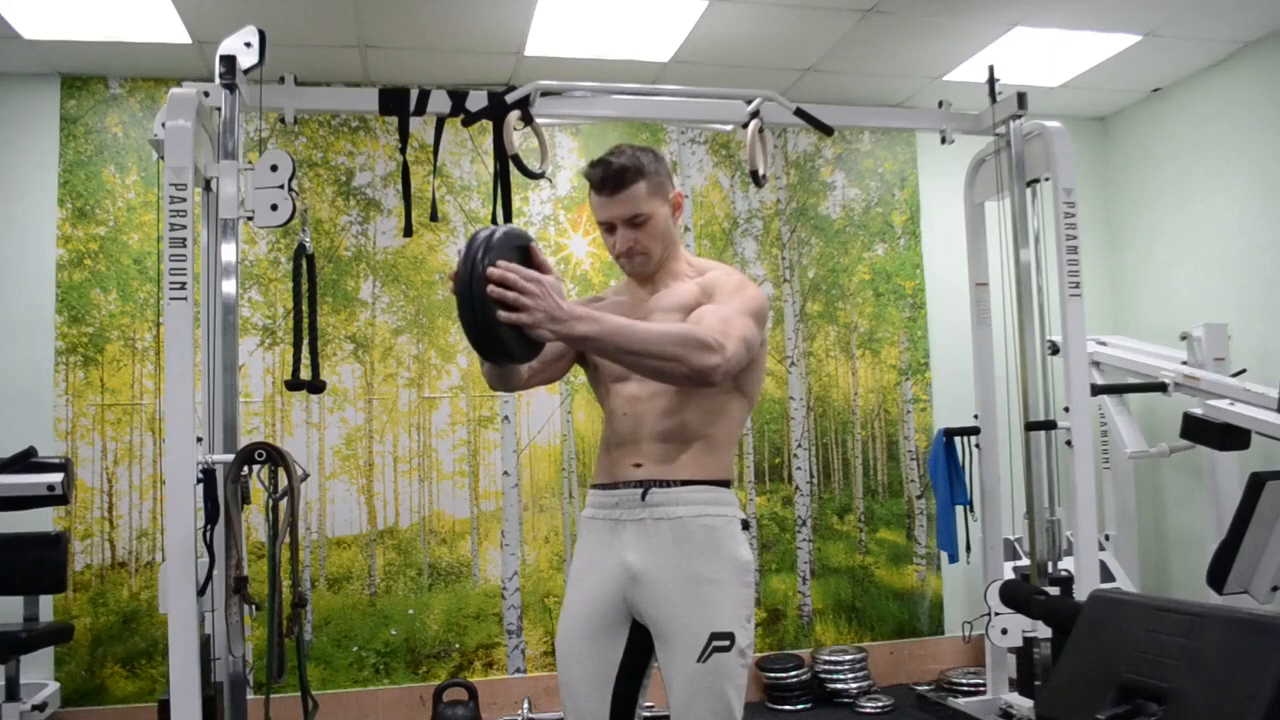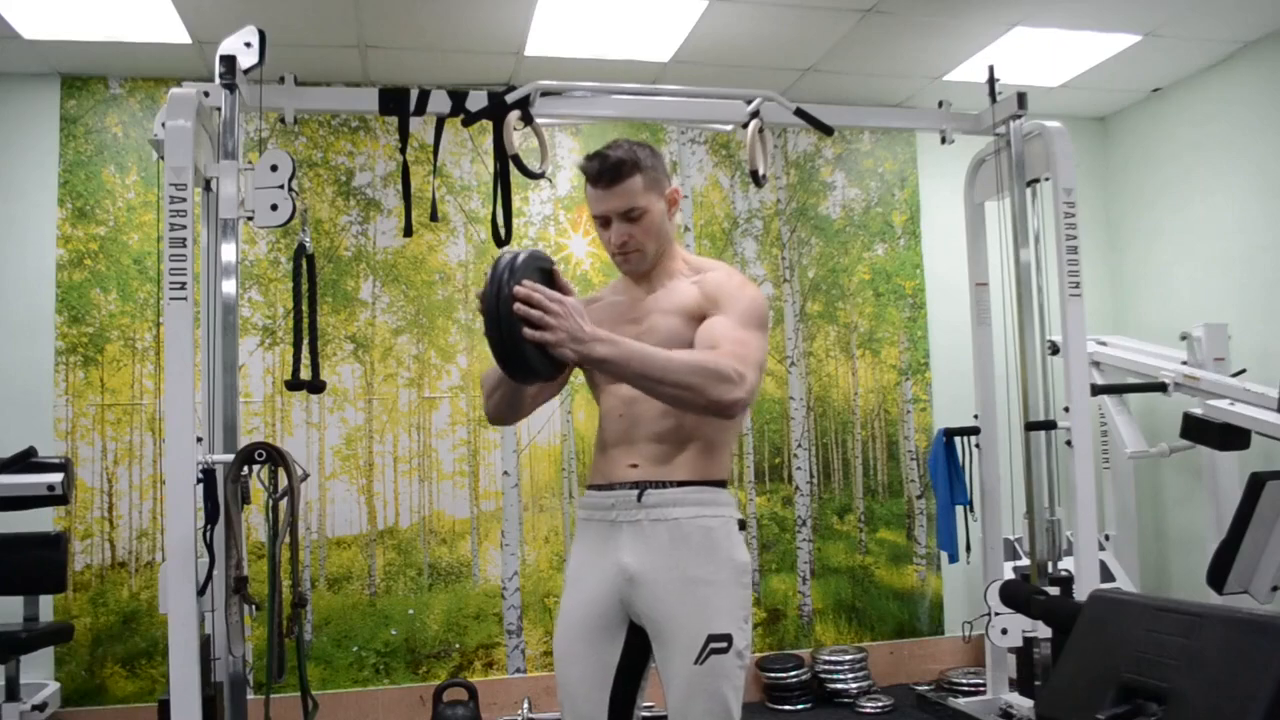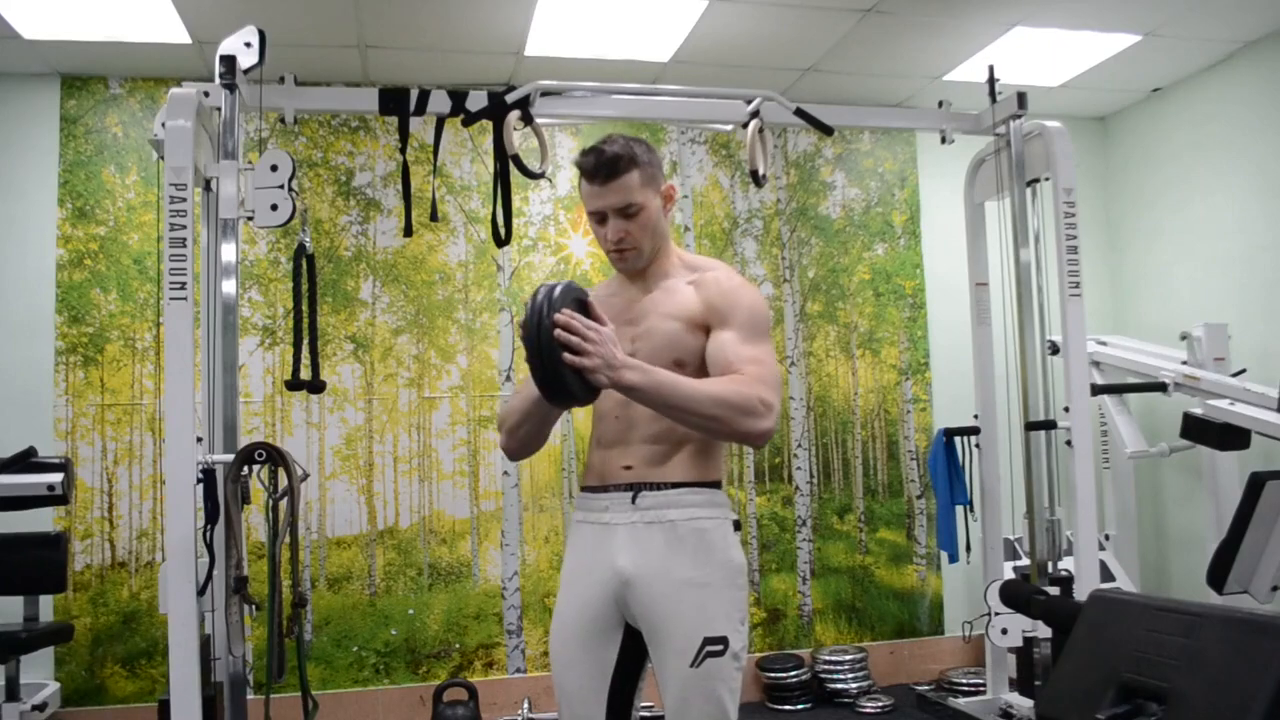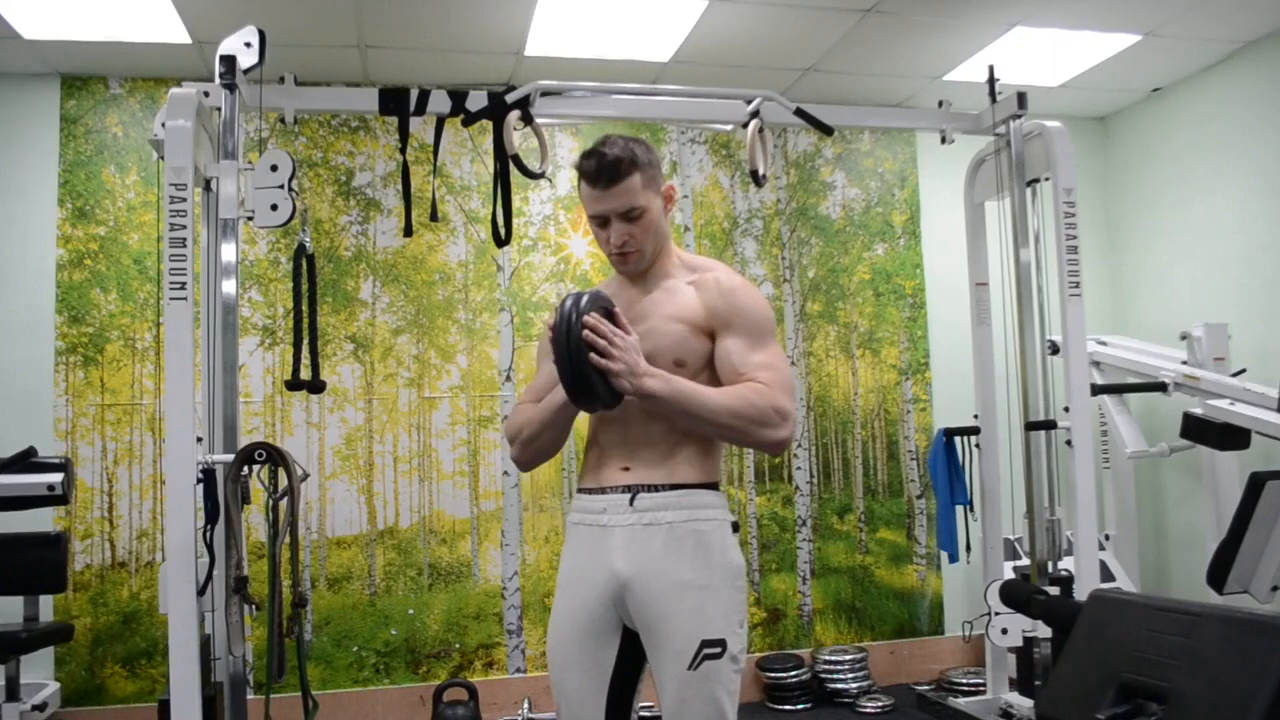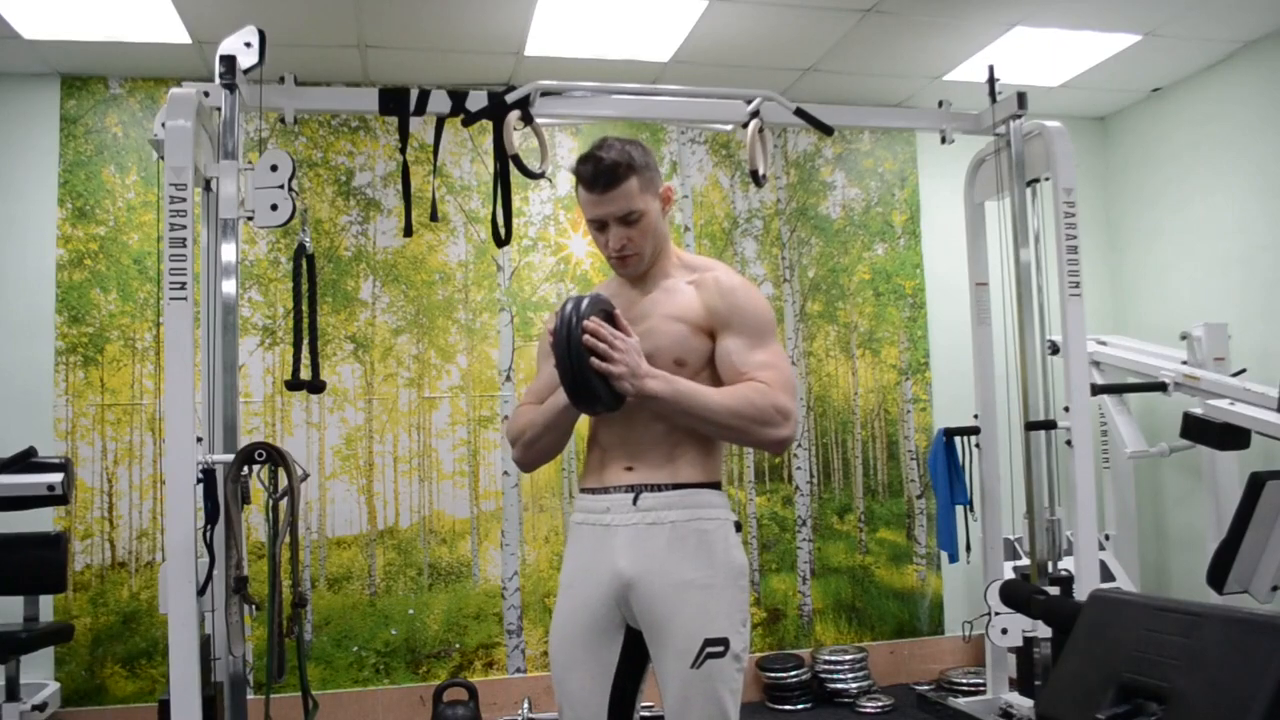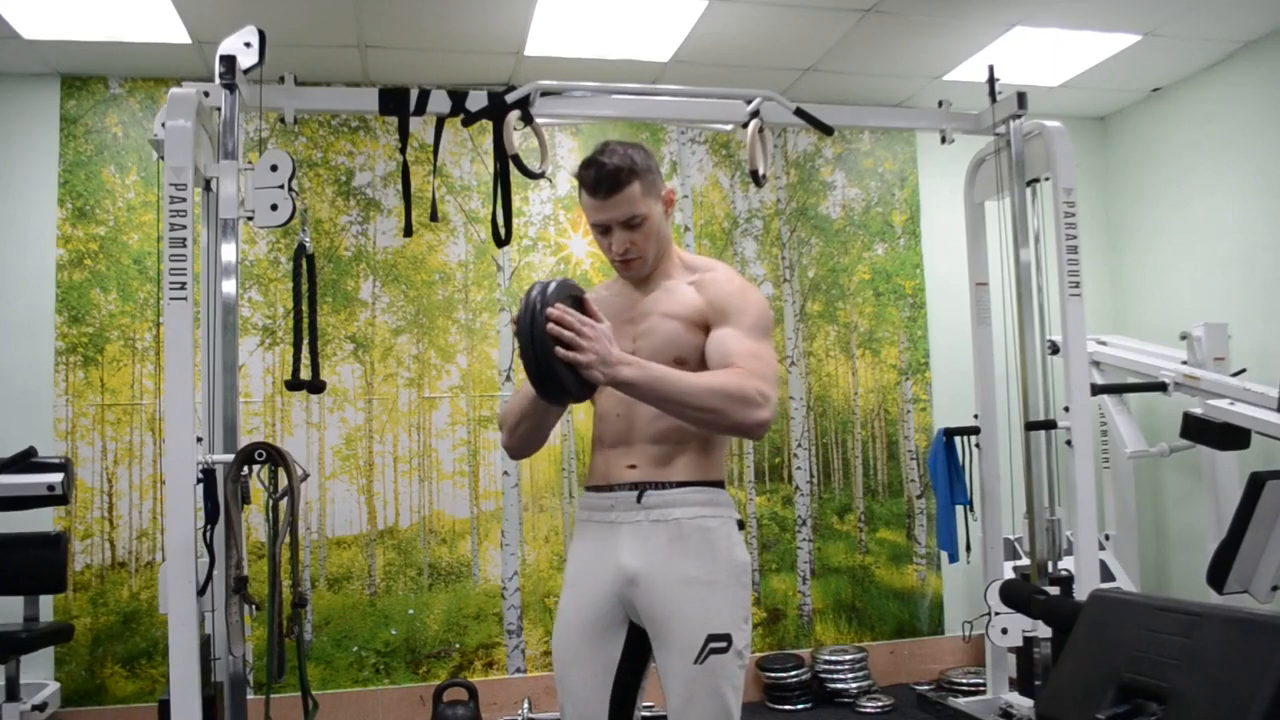
dt=0.3s
person 1, frame 1
left shoulder: (730, 290)
right shoulder: (594, 310)
left elbow: (706, 358)
right elbow: (512, 376)
left wrist: (571, 321)
right wrist: (500, 321)
left hip: (694, 530)
right hip: (602, 531)
person 1, frame 2
left shoulder: (725, 291)
right shoulder: (586, 310)
left elbow: (729, 388)
right elbow: (502, 408)
left wrist: (593, 344)
right wrist: (520, 343)
left hip: (690, 531)
right hip: (598, 533)
person 1, frame 3
left shoulder: (722, 291)
right shoulder: (585, 313)
left elbow: (757, 414)
right elbow: (515, 440)
left wrist: (624, 371)
left hip: (687, 532)
right hip: (594, 535)
person 1, frame 4
left shoulder: (722, 293)
right shoulder: (580, 316)
left elbow: (776, 422)
right elbow: (522, 448)
left wrist: (644, 379)
left hip: (685, 533)
right hip: (590, 537)
person 1, frame 5
left shoulder: (722, 292)
right shoulder: (577, 318)
left elbow: (777, 420)
right elbow: (524, 448)
left wrist: (646, 379)
left hip: (689, 532)
right hip: (593, 537)
person 1, frame 6
left shoulder: (723, 292)
right shoulder: (583, 311)
left elbow: (753, 407)
right elbow: (517, 440)
left wrist: (618, 367)
left hip: (690, 531)
right hip: (598, 534)
